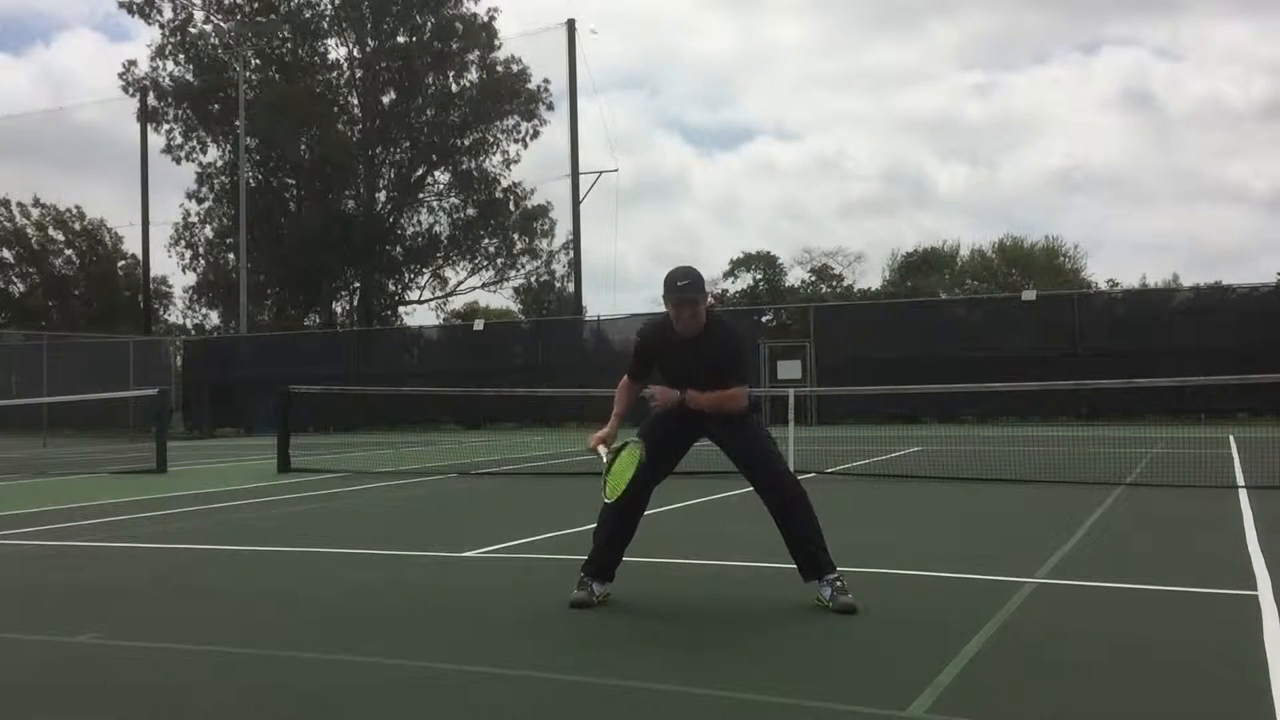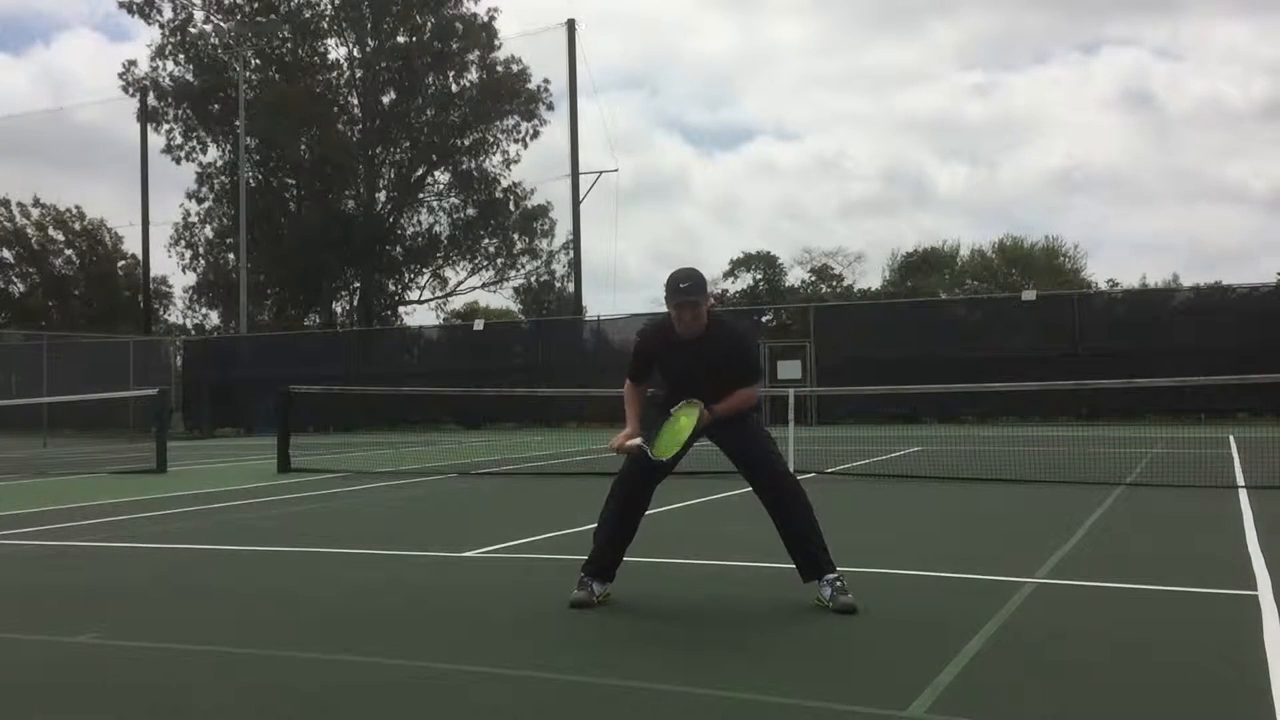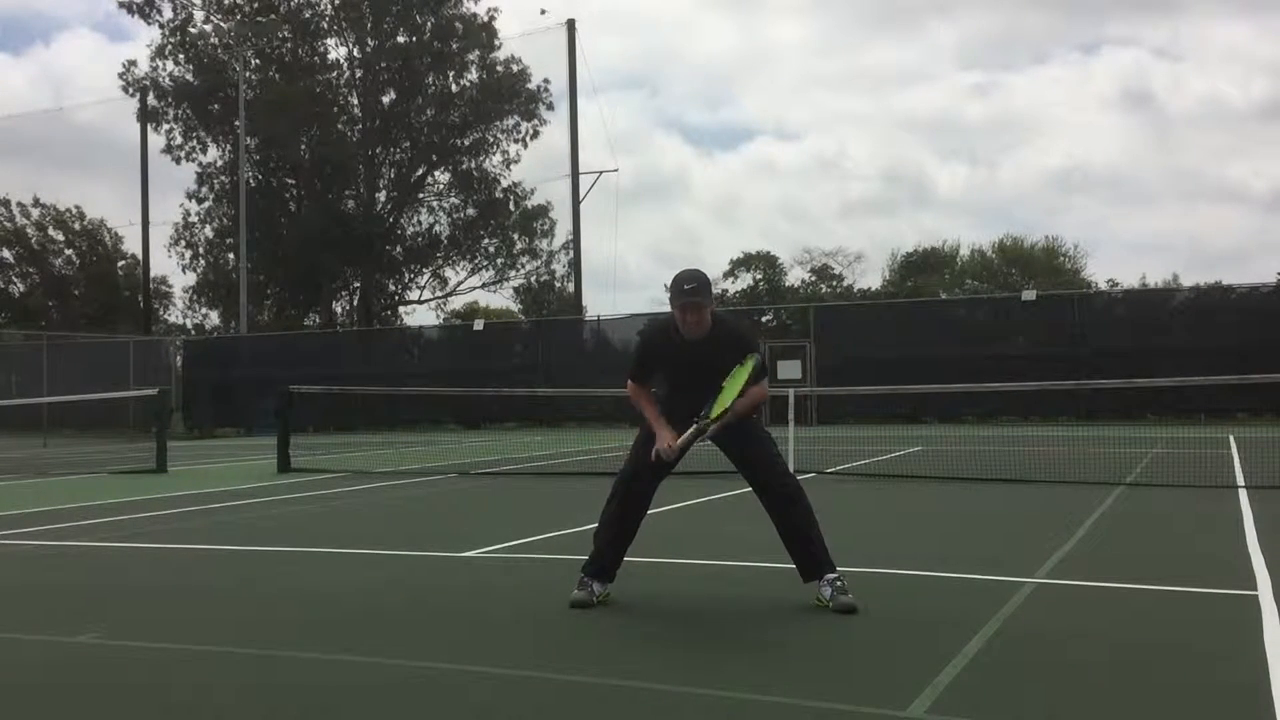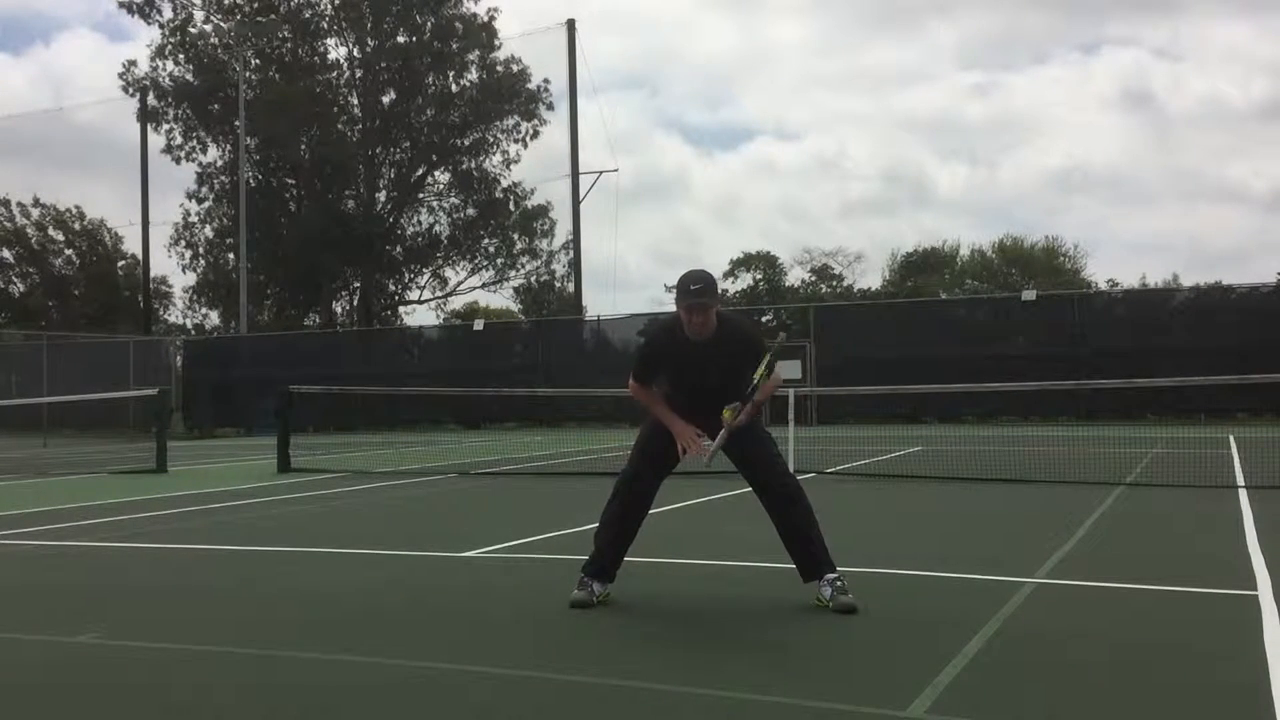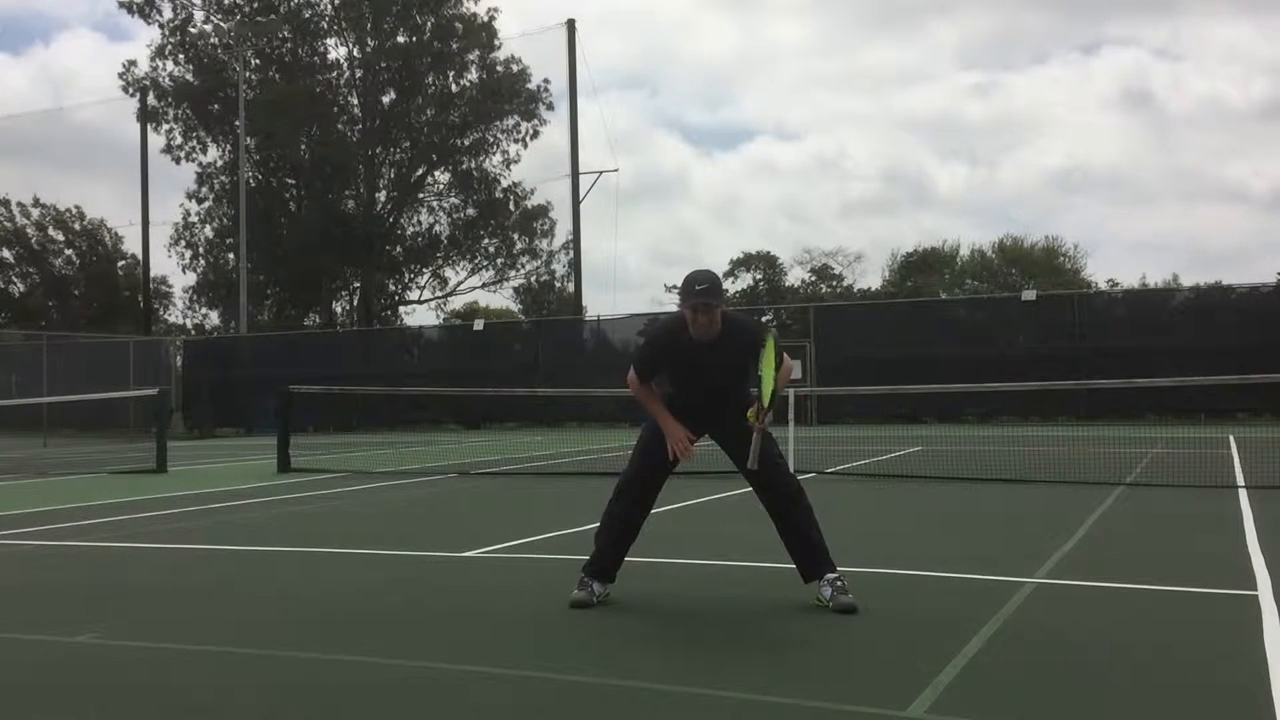
dt=0.1s
person 1, frame 1
left shoulder: (727, 336)
right shoulder: (651, 335)
left elbow: (738, 399)
right elbow: (631, 381)
left wrist: (681, 396)
right wrist: (612, 425)
left hip: (729, 413)
right hip: (674, 413)
left knee: (782, 486)
right knee: (629, 483)
left ankle: (826, 578)
right ankle: (595, 576)
person 1, frame 2
left shoulder: (731, 336)
right shoulder: (651, 337)
left elbow: (752, 390)
right elbow: (633, 384)
left wrist: (707, 414)
right wrist: (631, 426)
left hip: (731, 413)
right hip: (674, 411)
left knee: (781, 487)
right knee: (629, 485)
left ankle: (826, 577)
right ankle: (595, 576)
person 1, frame 3
left shoulder: (735, 335)
right shoulder: (654, 337)
left elbow: (760, 387)
right elbow: (637, 386)
left wrist: (725, 415)
right wrist: (661, 429)
left hip: (734, 413)
right hip: (675, 411)
left knee: (781, 487)
right knee: (630, 485)
left ankle: (826, 577)
right ankle: (595, 576)
person 1, frame 4
left shoulder: (741, 333)
right shoulder: (660, 337)
left elbow: (773, 374)
right elbow: (639, 385)
left wrist: (751, 407)
right wrist: (677, 427)
left hip: (734, 411)
right hip: (676, 414)
left knee: (781, 487)
right knee: (631, 487)
left ankle: (826, 577)
right ankle: (595, 576)
person 1, frame 5
left shoulder: (745, 331)
right shoulder: (663, 336)
left elbow: (783, 363)
right elbow: (637, 381)
right wrist: (670, 424)
left hip: (733, 411)
right hip: (676, 414)
left knee: (782, 488)
right knee: (633, 487)
left ankle: (826, 577)
right ankle: (596, 577)
